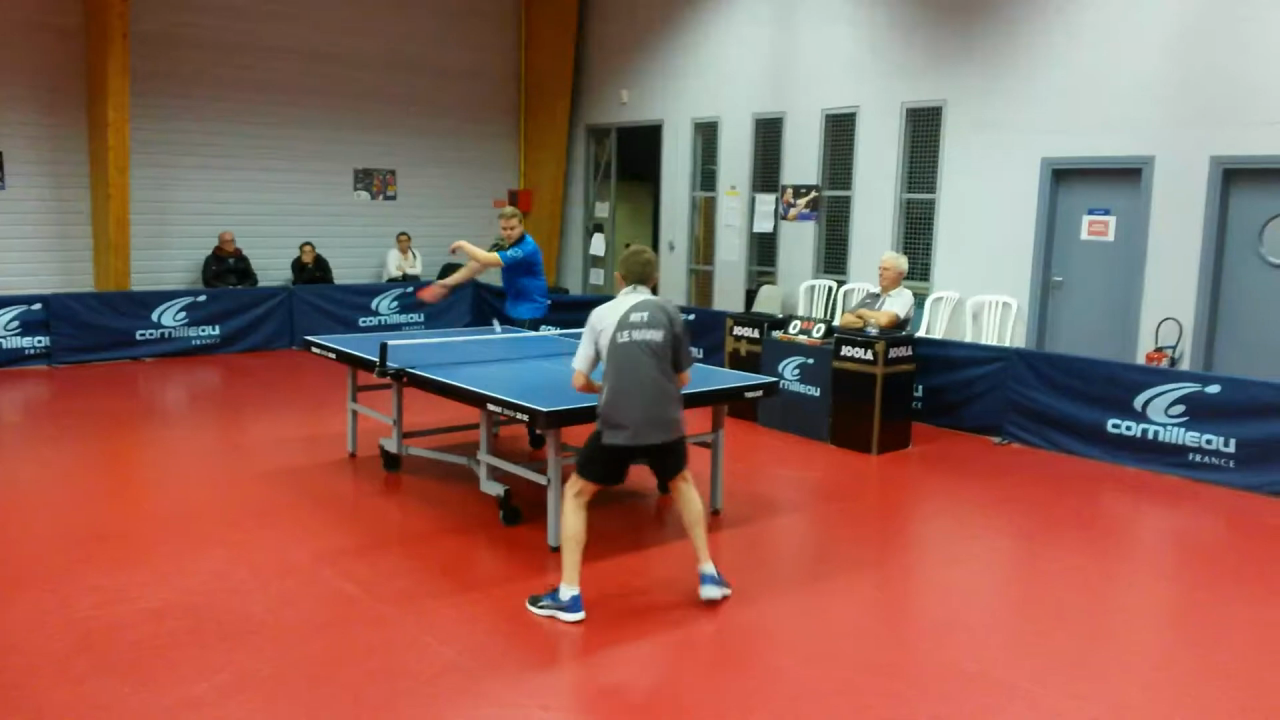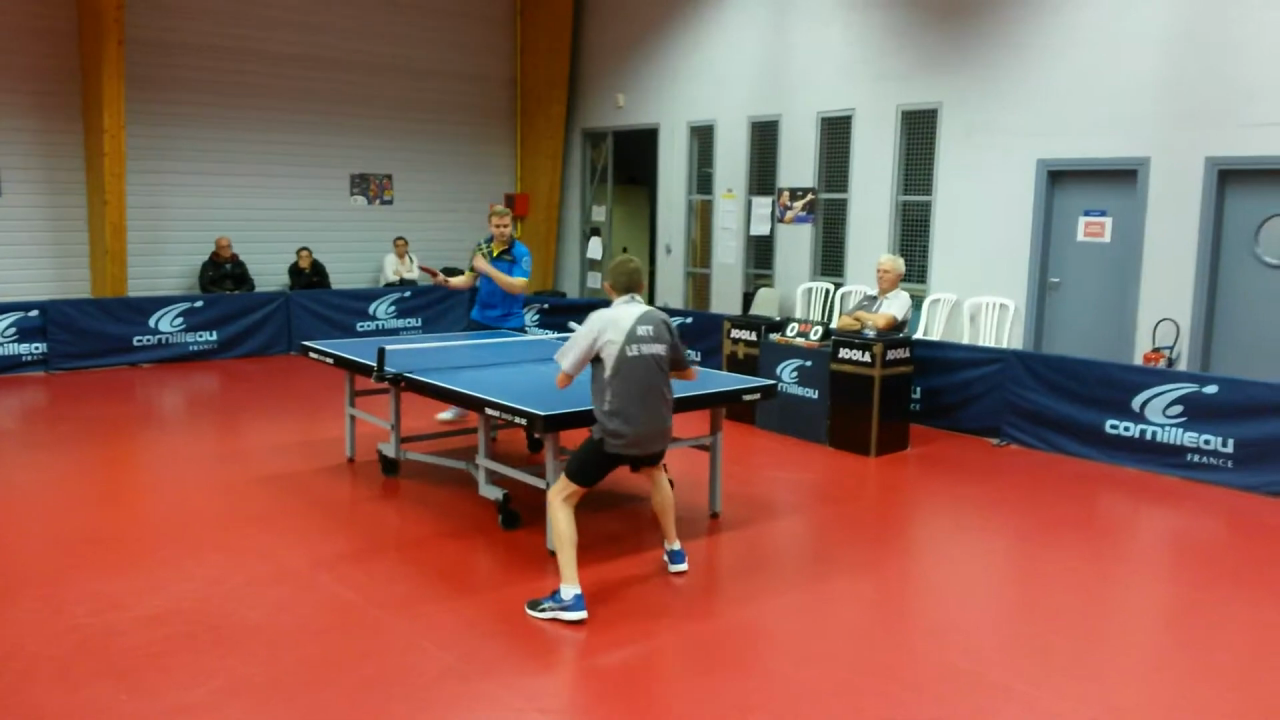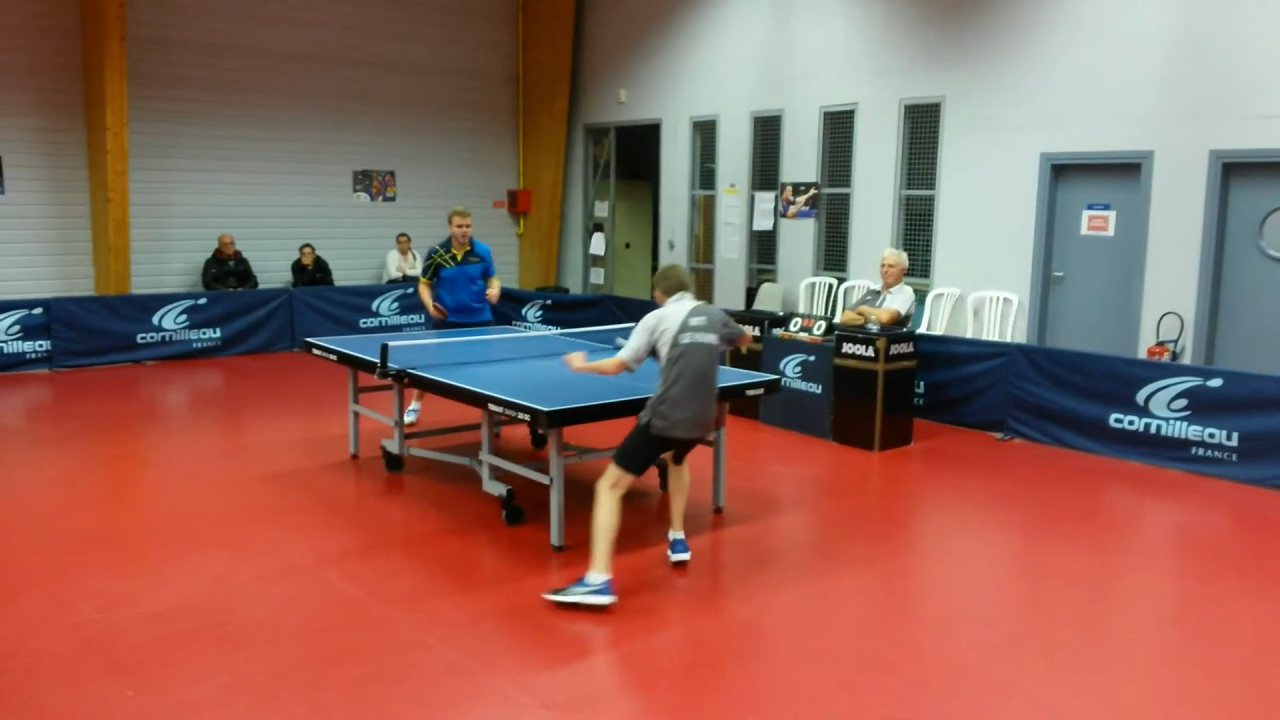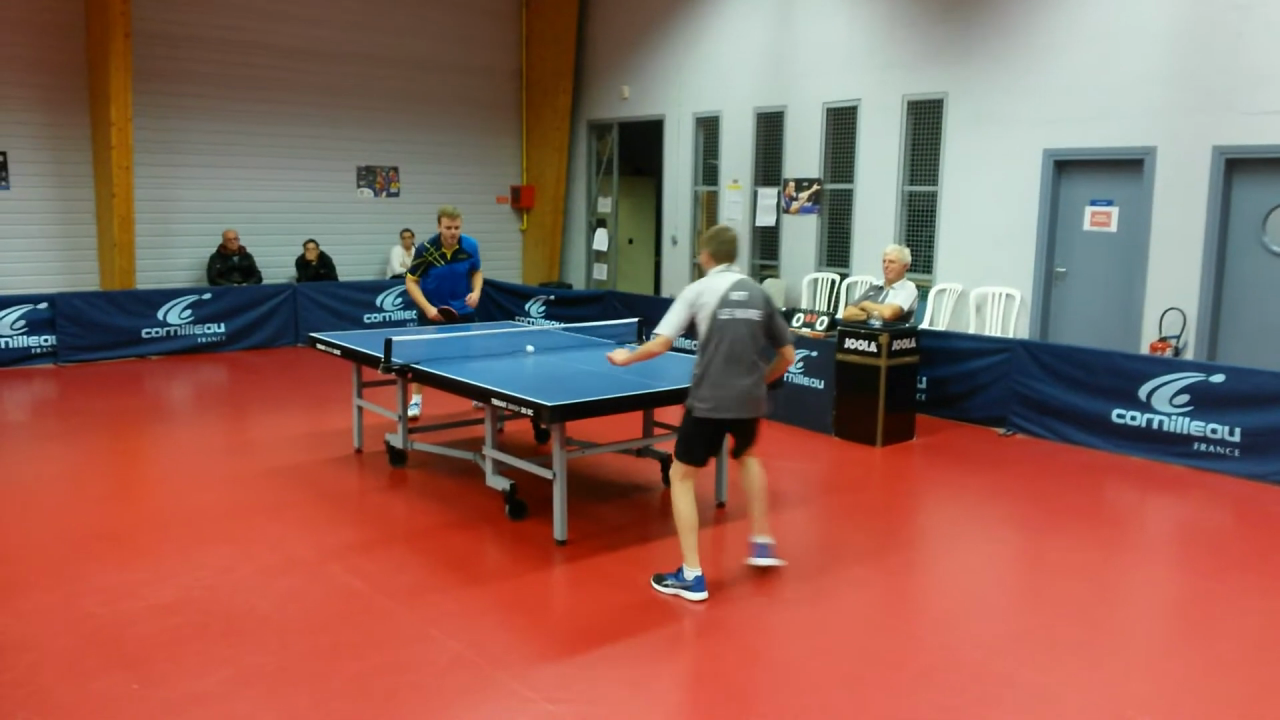
dt=0.3s
person 1, frame 1
left shoulder: (601, 314)
right shoulder: (669, 313)
left elbow: (580, 383)
right elbow: (682, 379)
left hip: (618, 427)
right hip: (666, 425)
left knee: (574, 495)
right knee: (683, 485)
left ankle: (570, 596)
right ankle: (709, 577)
person 1, frame 2
left shoulder: (599, 320)
right shoulder: (663, 321)
left elbow: (562, 380)
right elbow: (688, 373)
left wrist: (595, 363)
left hip: (614, 435)
right hip: (657, 431)
left knee: (560, 497)
right knee: (654, 472)
left ankle: (570, 595)
right ankle: (674, 550)
person 1, frame 3
left shoulder: (657, 319)
right shoulder: (715, 316)
left elbow: (618, 364)
right elbow: (746, 337)
left wrist: (580, 364)
left hip: (664, 420)
right hip: (701, 420)
left knee: (609, 487)
right knee: (676, 460)
left ankle: (596, 580)
right ankle: (677, 540)
person 1, frame 4
left shoulder: (698, 290)
right shoulder: (759, 293)
left elbow: (660, 344)
right elbow: (787, 355)
left wrist: (627, 357)
left hip: (708, 402)
right hip: (750, 401)
left knee: (681, 478)
right knee: (747, 459)
left ankle: (692, 575)
right ankle: (761, 543)
person 2, frame 1
left shoulder: (527, 248)
right shoulder: (502, 243)
left elbow: (486, 260)
right elbow: (478, 265)
left wrist: (463, 246)
right wrist: (448, 283)
left hip: (529, 311)
right hip: (514, 309)
person 2, frame 2
left shoulder: (521, 253)
right shoulder: (482, 248)
left elbow: (519, 288)
right elbow: (468, 280)
left wrist: (489, 269)
right wrist: (447, 281)
left hip: (510, 322)
right hip: (480, 318)
right ankle: (459, 407)
person 2, frame 3
left shoulder: (483, 251)
right shoulder: (436, 253)
left elbow: (492, 279)
right elbow: (424, 284)
left wrist: (494, 290)
right wrist: (429, 304)
left hip: (480, 319)
right hip: (446, 319)
right ankle: (414, 406)
person 2, frame 4
left shoulder: (470, 246)
right shoulder: (425, 249)
left elbow: (477, 273)
right elbow: (411, 282)
left wrist: (476, 293)
right wrist: (427, 308)
left hip: (462, 310)
right hip: (433, 310)
right ankle: (415, 401)
